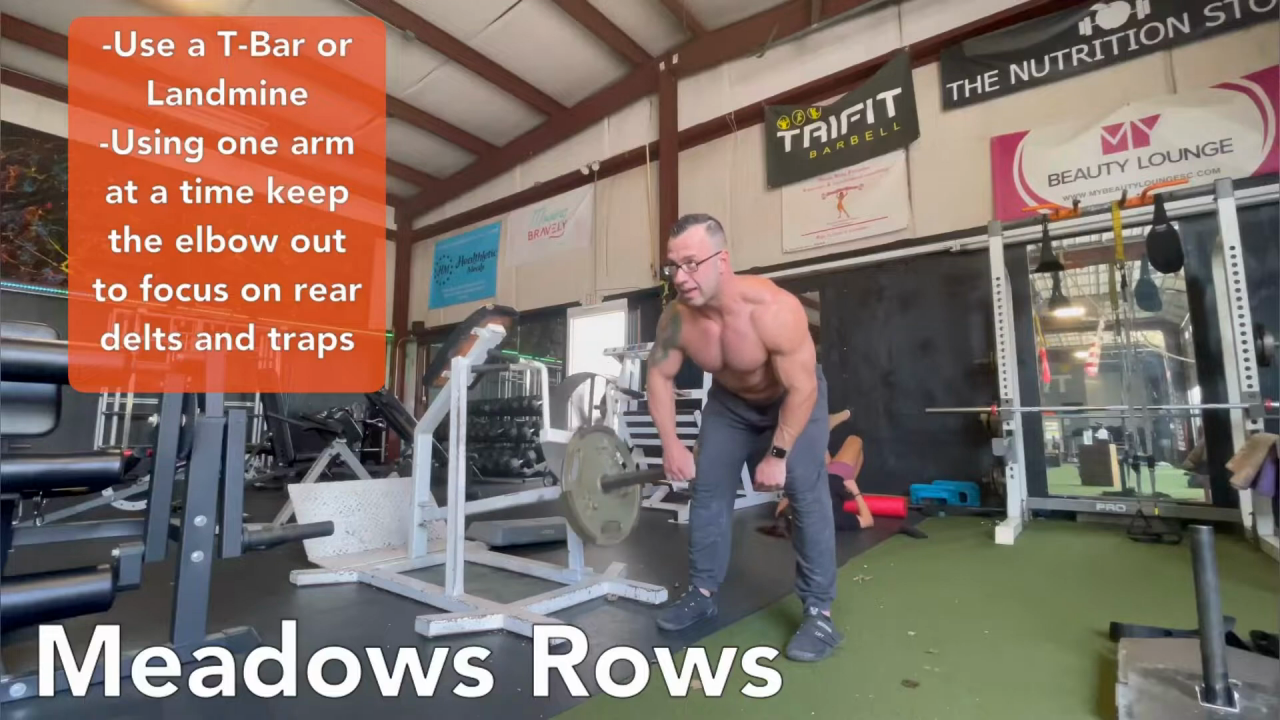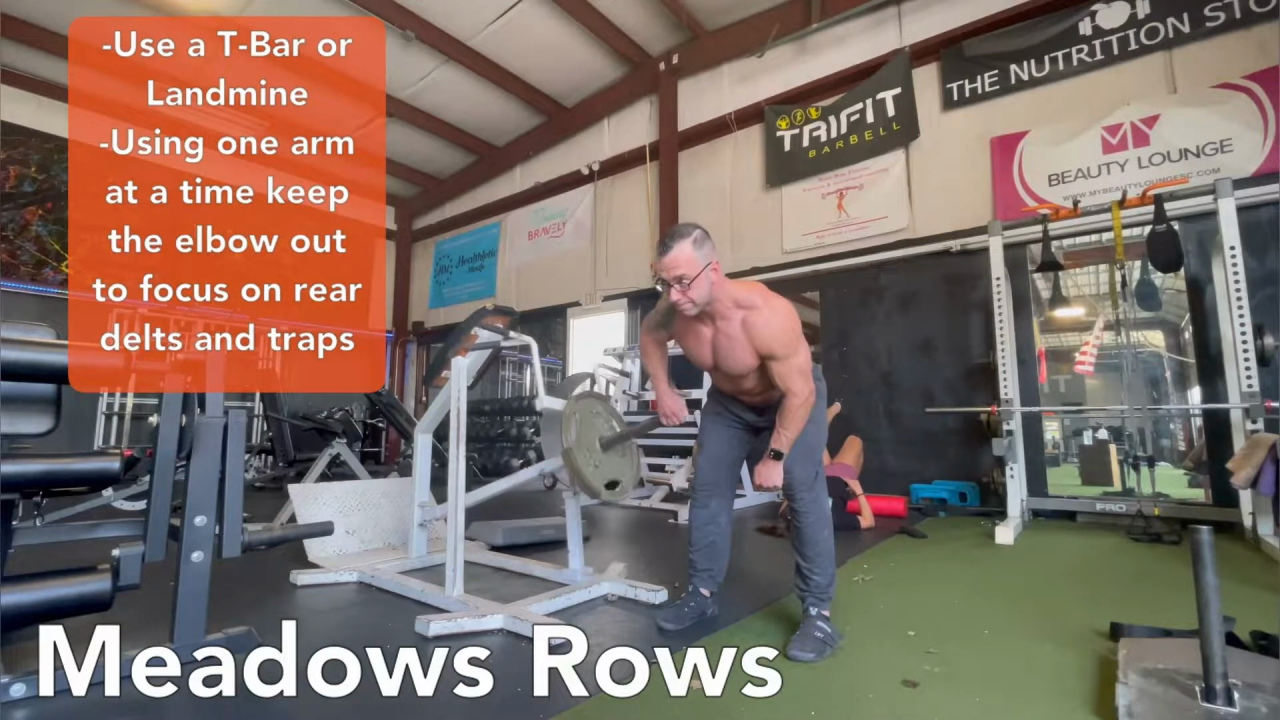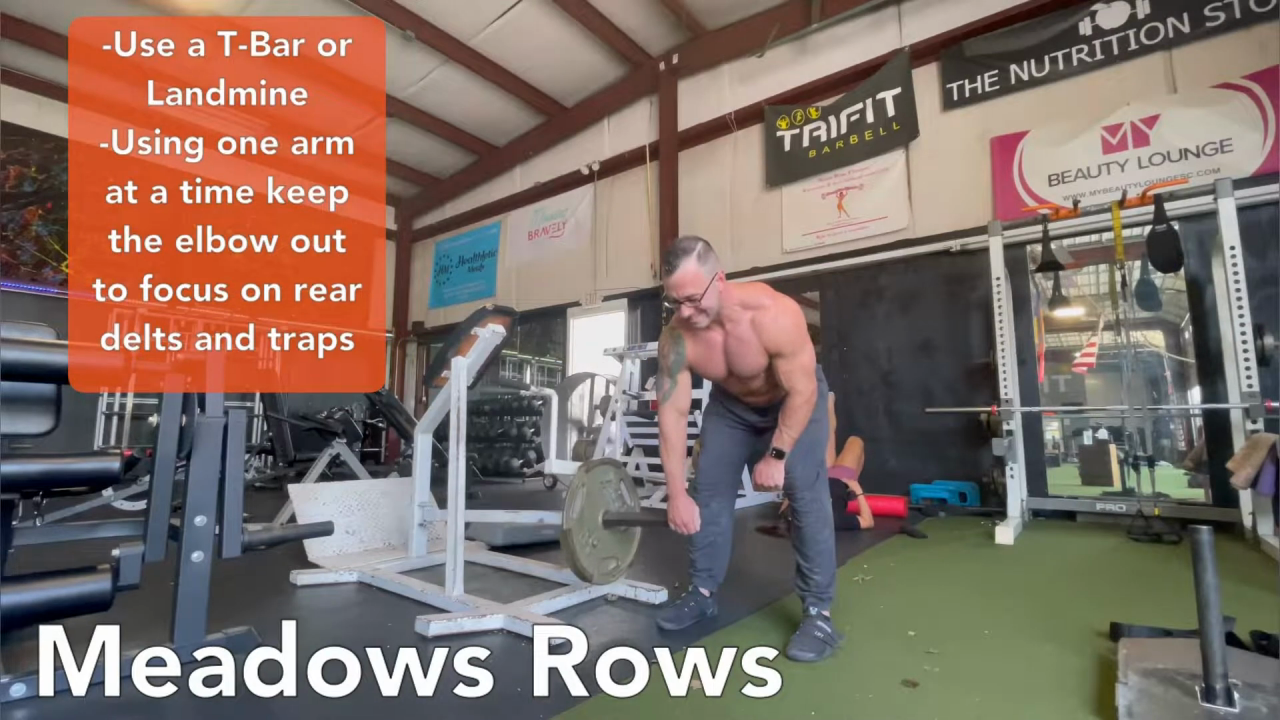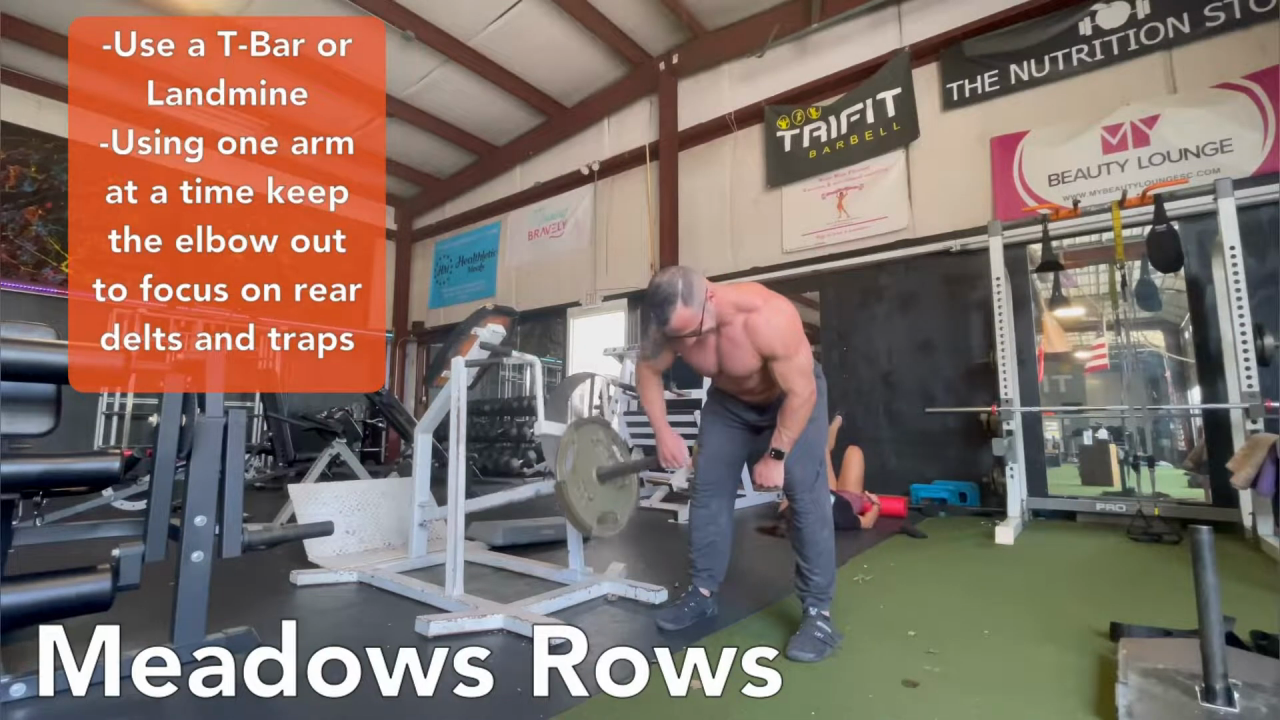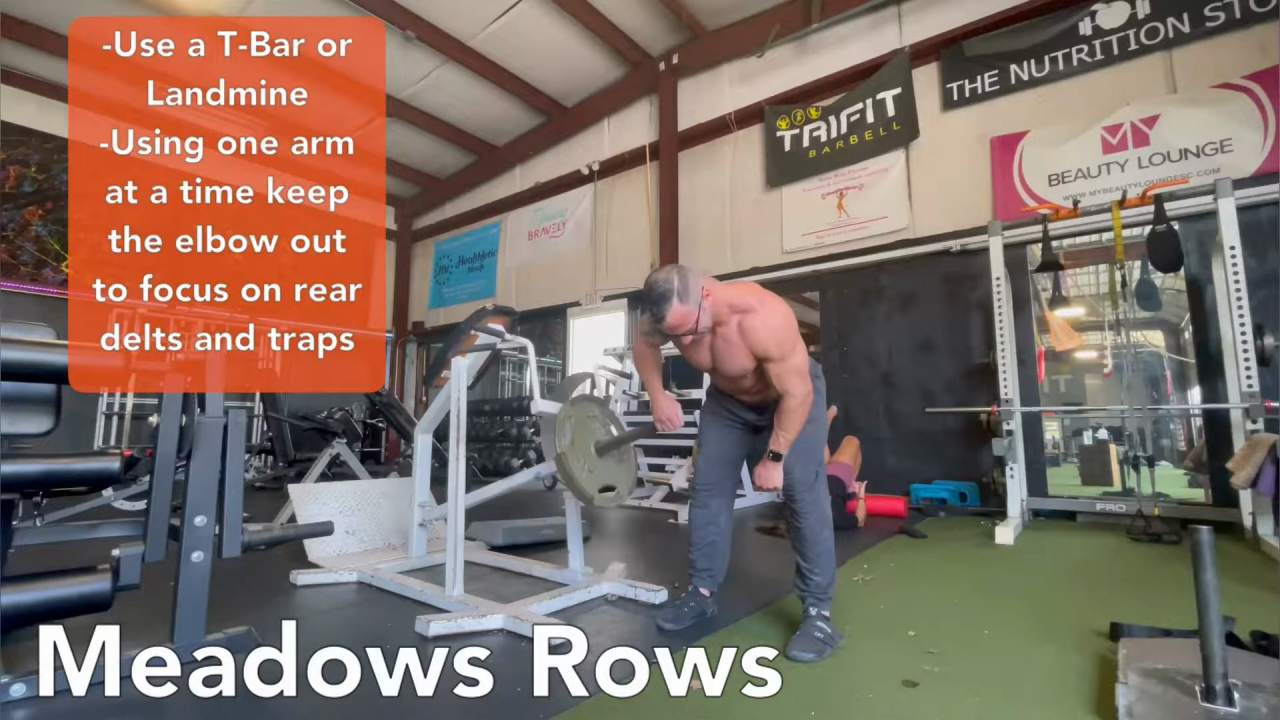
dt=1s
person 1, frame 1
left shoulder: (773, 310)
right shoulder: (678, 317)
left elbow: (802, 390)
right elbow: (659, 375)
left wrist: (778, 455)
right wrist: (671, 445)
left hip: (794, 397)
right hip: (729, 399)
left knee: (806, 494)
right knee: (708, 489)
left ankle: (819, 612)
right ankle: (702, 593)
person 1, frame 2
left shoulder: (766, 315)
right shoulder: (673, 312)
left elbow: (800, 393)
right elbow: (648, 336)
left wrist: (775, 456)
right wrist: (664, 390)
left hip: (794, 397)
right hip: (728, 401)
left knee: (804, 494)
right knee: (708, 491)
left ankle: (818, 612)
right ankle: (702, 593)
person 1, frame 3
left shoulder: (773, 314)
right shoulder: (677, 337)
left elbow: (802, 391)
right elbow: (672, 414)
left wrist: (776, 456)
right wrist: (677, 495)
left hip: (795, 399)
right hip: (730, 403)
left knee: (805, 494)
right knee: (707, 491)
left ankle: (818, 612)
right ankle: (702, 593)
person 1, frame 4
left shoulder: (768, 316)
right shoulder: (673, 323)
left elbow: (801, 392)
right elbow: (647, 369)
left wrist: (776, 456)
right wrist: (662, 433)
left hip: (795, 396)
right hip: (729, 400)
left knee: (805, 493)
right knee: (708, 489)
left ankle: (818, 612)
right ankle: (703, 592)
person 1, frame 5
left shoulder: (763, 316)
right shoulder: (673, 317)
left elbow: (796, 393)
right elbow: (642, 340)
left wrist: (775, 457)
right wrist: (658, 394)
left hip: (792, 395)
right hip: (727, 399)
left knee: (804, 492)
right knee: (708, 489)
left ankle: (818, 612)
right ankle: (702, 593)
